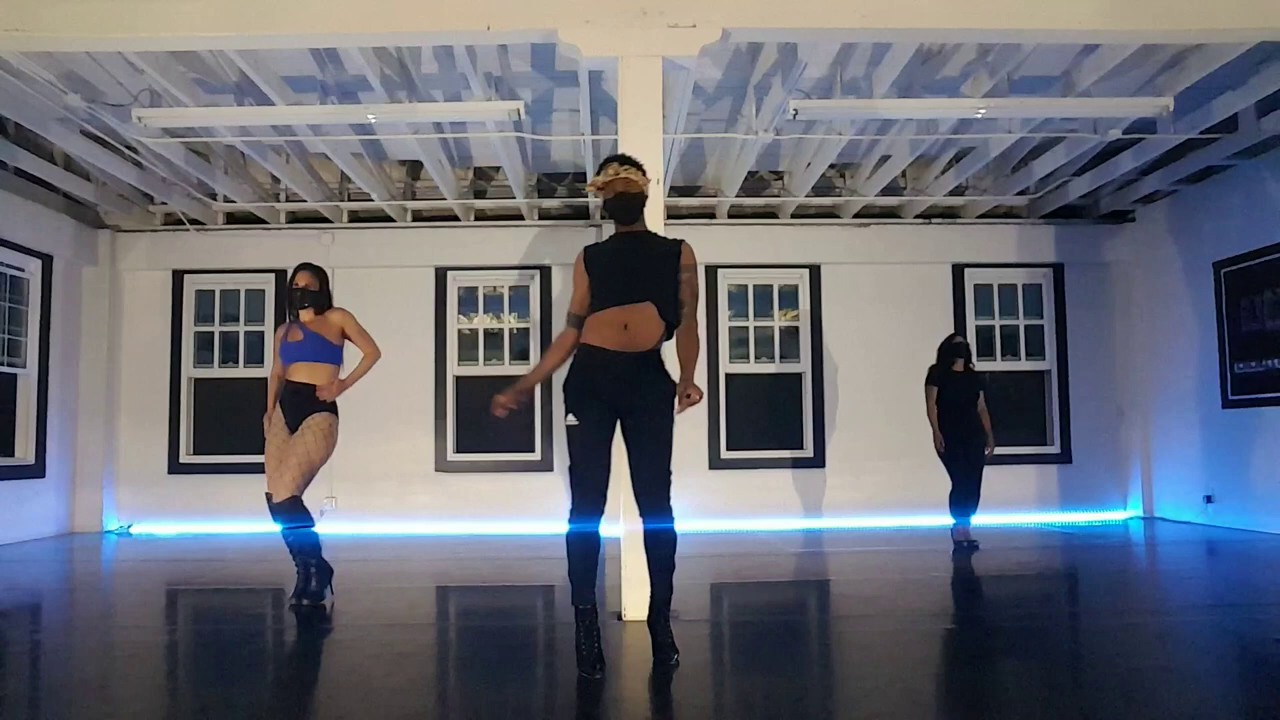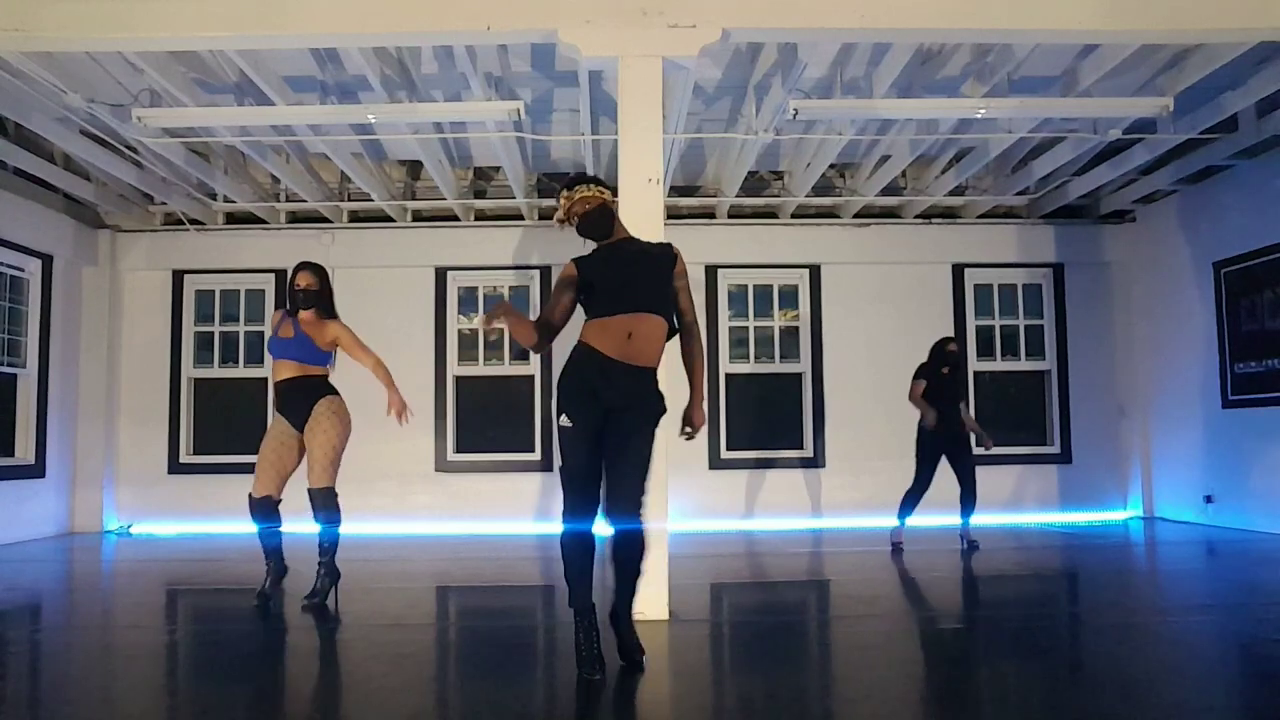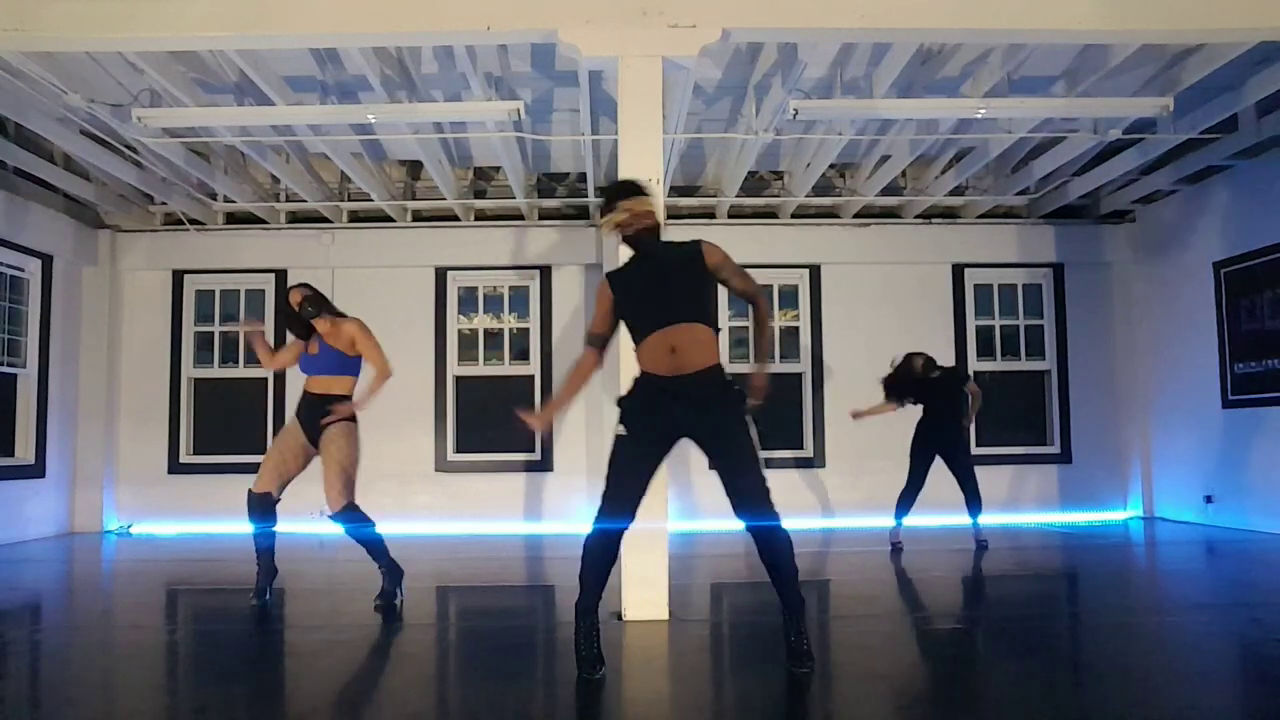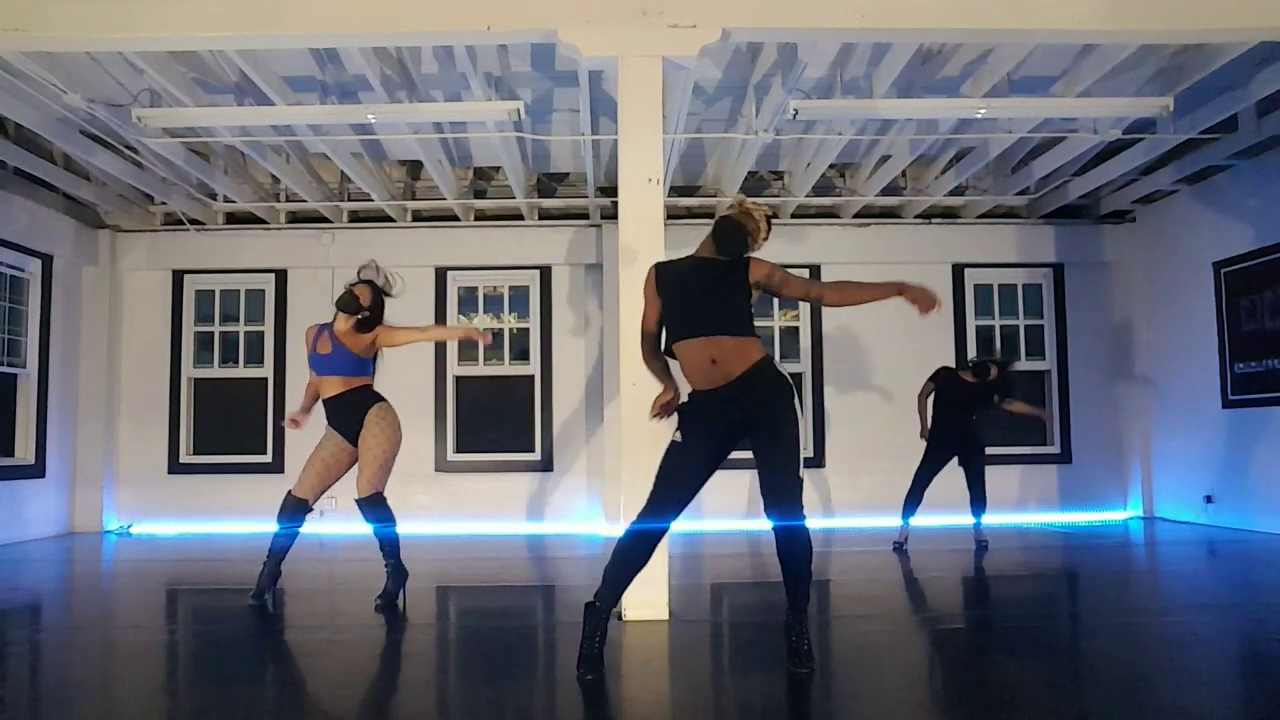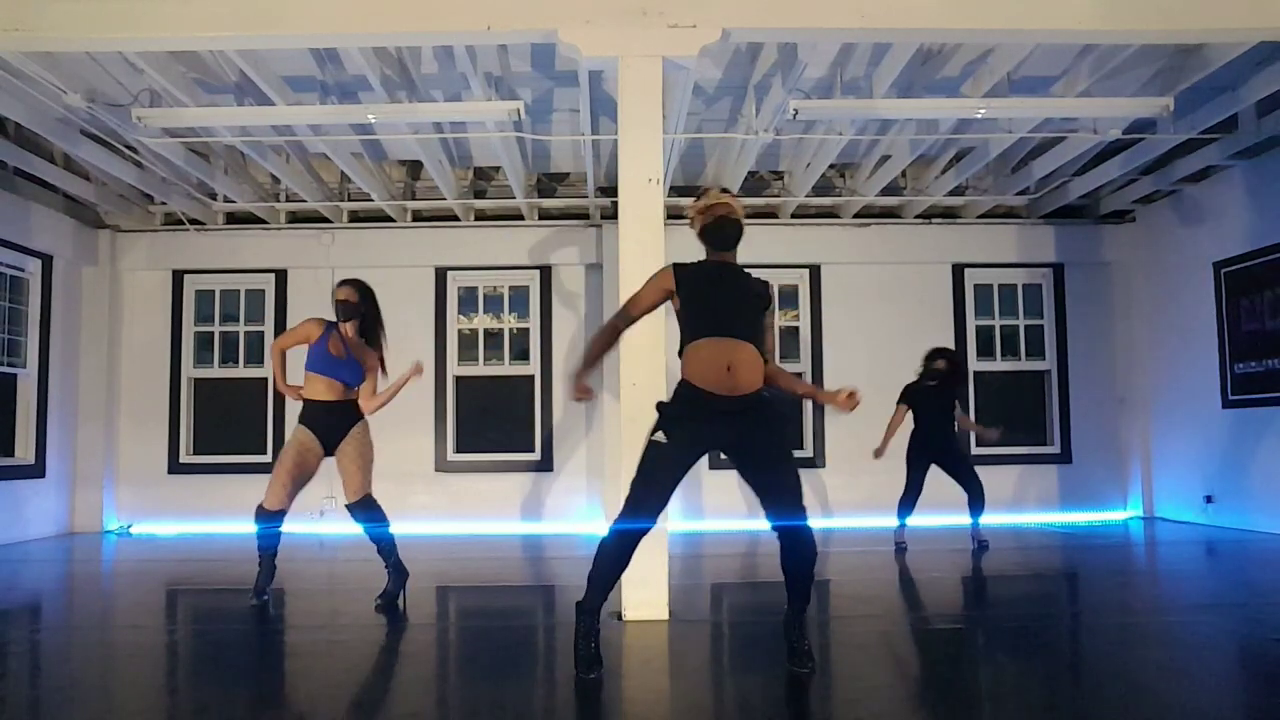
dt=0.5s
person 1, frame 1
left shoulder: (678, 253)
right shoulder: (590, 258)
left elbow: (688, 324)
right elbow: (571, 332)
left wrist: (687, 378)
right wrist: (525, 386)
left hip: (648, 380)
right hip: (591, 378)
left knee: (656, 504)
right knee: (587, 506)
left ankle: (660, 619)
right ankle: (586, 620)
person 1, frame 2
left shoulder: (666, 256)
right shoulder: (579, 269)
left elbow: (689, 330)
right elbow: (540, 336)
left wrist: (696, 398)
right wrist: (508, 315)
left hip: (637, 392)
right hip: (585, 380)
left knee: (625, 509)
right knee: (580, 507)
left ankle: (623, 617)
right ankle: (584, 622)
person 1, frame 3
left shoulder: (699, 255)
right shoulder: (614, 283)
left elbow: (756, 299)
right elbow: (592, 354)
left wrist: (761, 365)
right wrist: (551, 409)
left hip: (711, 394)
right hip: (649, 400)
left knee: (757, 511)
right knee: (613, 516)
left ankle: (793, 617)
right ankle: (585, 622)
person 1, frame 4
left shoulder: (750, 272)
right shoulder: (661, 275)
left elbow: (826, 293)
right elbow: (650, 343)
left wrist: (900, 289)
right wrist: (669, 386)
left hip: (763, 393)
right hip: (706, 408)
left knee: (786, 513)
right knee: (654, 516)
left ankle: (797, 624)
right ankle: (598, 615)
person 1, frame 5
left shoulder: (760, 291)
right shoulder: (677, 277)
right elbow: (621, 321)
left wrist: (823, 396)
right wrist: (583, 372)
left hip: (754, 415)
right hip: (691, 411)
left knee: (793, 524)
right knee: (635, 518)
left ankle: (797, 626)
right ankle: (588, 618)
person 2, frame 1
left shoulder: (337, 318)
right shoulder: (284, 330)
left elbow: (372, 352)
right elbow: (276, 374)
left wrist: (344, 382)
right wrist: (269, 412)
left hip: (318, 415)
right hip: (286, 413)
left knee: (284, 496)
right knee: (275, 497)
left ankle: (318, 569)
right ankle: (307, 571)
person 2, frame 2
left shoulder: (333, 328)
right shoulder: (279, 318)
left elbow: (372, 361)
left wrist: (393, 393)
left hip: (322, 405)
right hip: (285, 414)
left knee: (320, 489)
right knee: (260, 496)
left ankle: (326, 570)
right ankle: (275, 567)
person 2, frame 3
left shoulder: (350, 328)
right shoulder: (304, 342)
left elbow: (382, 368)
right elbow: (271, 363)
left wrist: (357, 402)
right wrist: (256, 336)
left hip: (336, 424)
right hip: (302, 423)
left knee: (340, 506)
right knee: (260, 493)
left ankle: (390, 572)
right ankle: (265, 573)
person 2, frame 4
left shoulder: (372, 335)
right shoulder: (314, 333)
left elbow: (423, 333)
left wrist: (467, 332)
right wrist: (302, 411)
left hip: (373, 415)
right hip: (339, 429)
left knee: (368, 494)
right knee: (299, 496)
left ankle: (395, 571)
right ankle: (269, 572)
person 2, frame 5
left shoulder: (370, 351)
right shoulder: (318, 328)
left elbow: (368, 404)
right elbow: (278, 346)
left wrist: (405, 379)
right wrist: (281, 384)
left hip: (351, 427)
right hip: (311, 426)
left knee: (359, 499)
right knee: (273, 502)
left ankle: (396, 572)
right ankle: (265, 573)
person 3, frame 1
left shoulder: (974, 376)
right shoulder: (938, 372)
left elbow: (982, 408)
right elbow: (931, 404)
left wrist: (989, 435)
right wrist: (936, 433)
left hip: (973, 435)
right hip: (950, 436)
left knee: (974, 483)
right knee: (960, 482)
left ankle: (965, 528)
right ankle: (958, 526)
person 3, frame 2
left shoulder: (955, 380)
right shoulder: (926, 371)
right elbow: (914, 395)
left wrist: (981, 434)
right wrist: (926, 410)
left hip: (957, 436)
right hip: (931, 435)
left knee: (969, 483)
right knee: (921, 484)
left ankle: (965, 529)
right ankle: (899, 527)
person 3, frame 3
left shoulder: (955, 374)
right shoulder: (919, 386)
left elbow: (976, 393)
right elbow: (893, 403)
left wrist: (969, 418)
right wrist: (865, 413)
left hip: (953, 438)
right hip: (926, 438)
left knee: (970, 485)
right knee: (913, 486)
left ankle: (976, 527)
right ankle: (896, 528)
person 3, frame 4
left shoulder: (983, 391)
right shoulder: (945, 375)
left elbow: (1009, 403)
right elbow: (923, 395)
left wrist: (1038, 412)
right wrist: (924, 425)
left hip: (970, 443)
right hip: (940, 441)
left knee: (977, 488)
right knee: (919, 483)
left ankle: (978, 529)
right ankle: (904, 527)
person 3, frame 5
left shoulder: (949, 390)
right shoulder: (913, 390)
left elbow: (959, 417)
right elbow: (898, 417)
left wrist: (981, 431)
right wrist: (884, 444)
left hip: (949, 447)
right hip: (921, 448)
left knee: (975, 487)
right knee: (913, 490)
left ankle: (976, 528)
right ankle: (901, 529)
